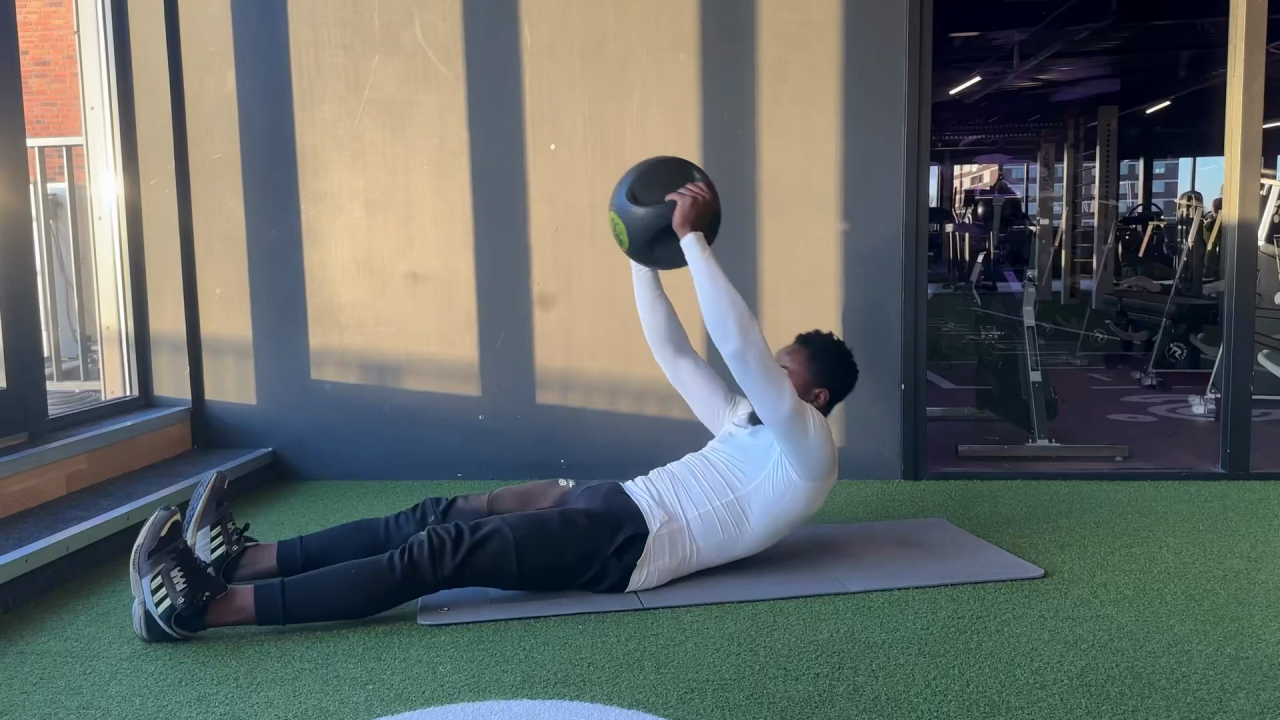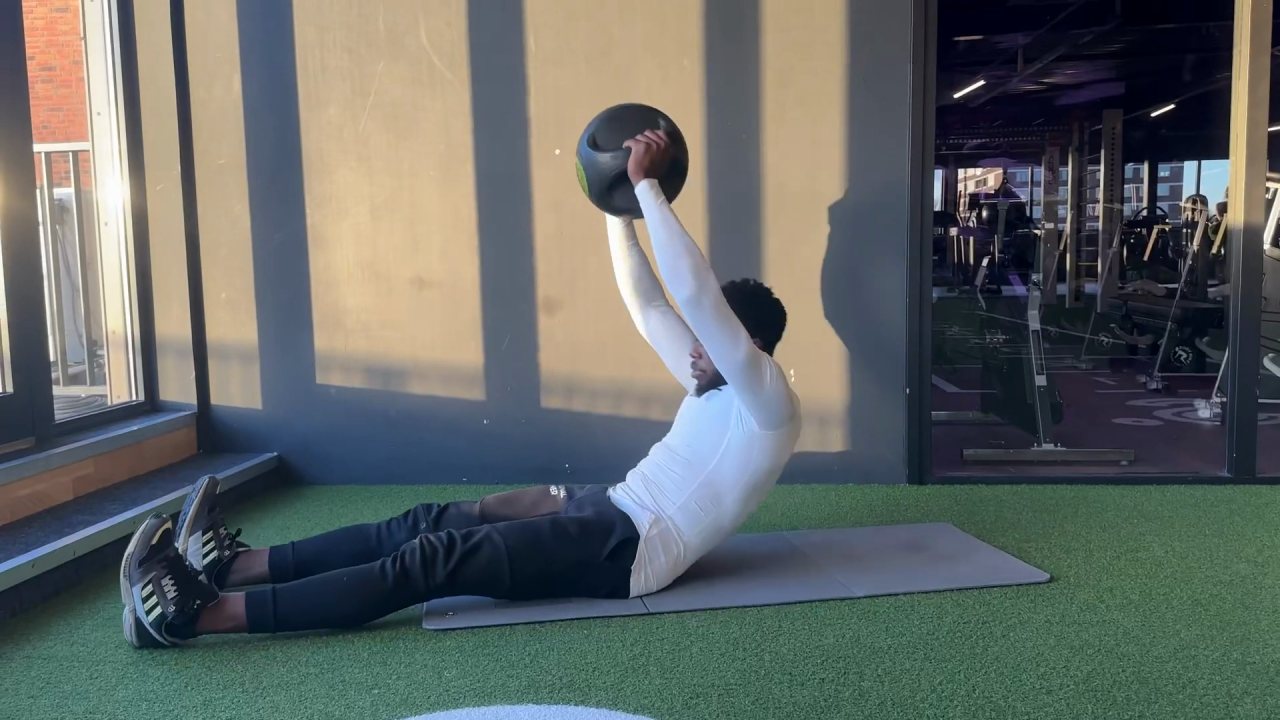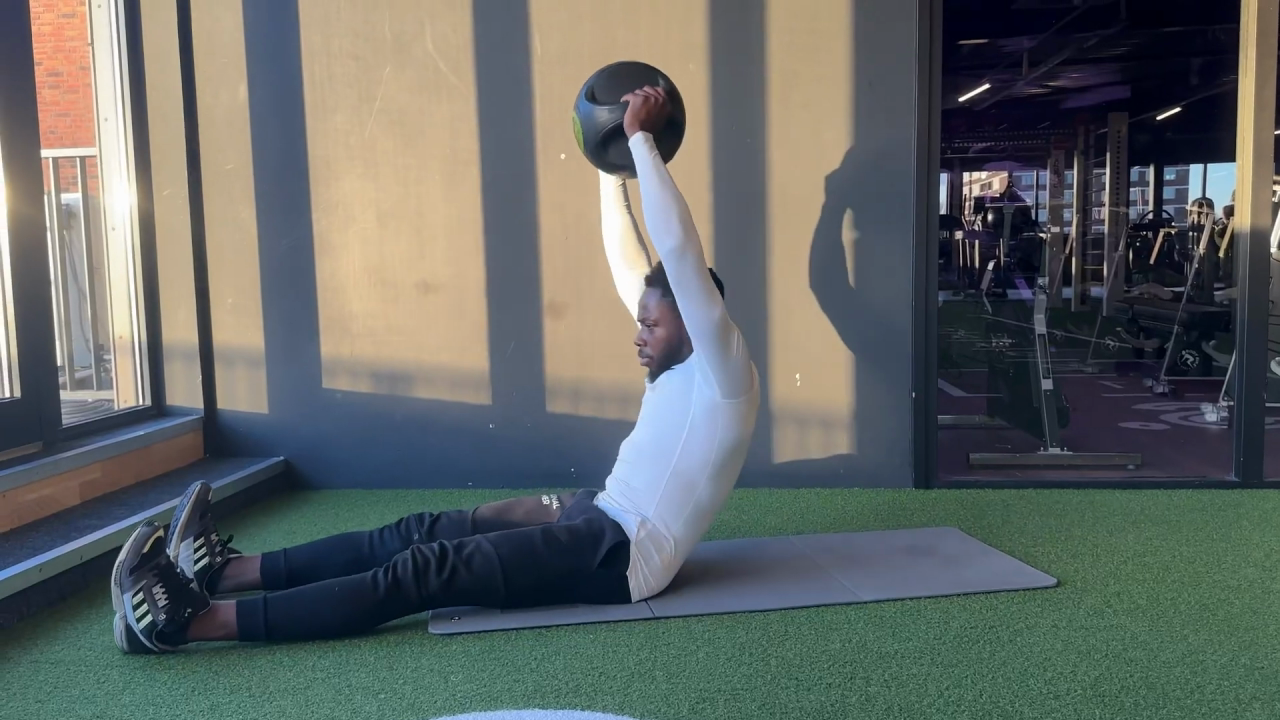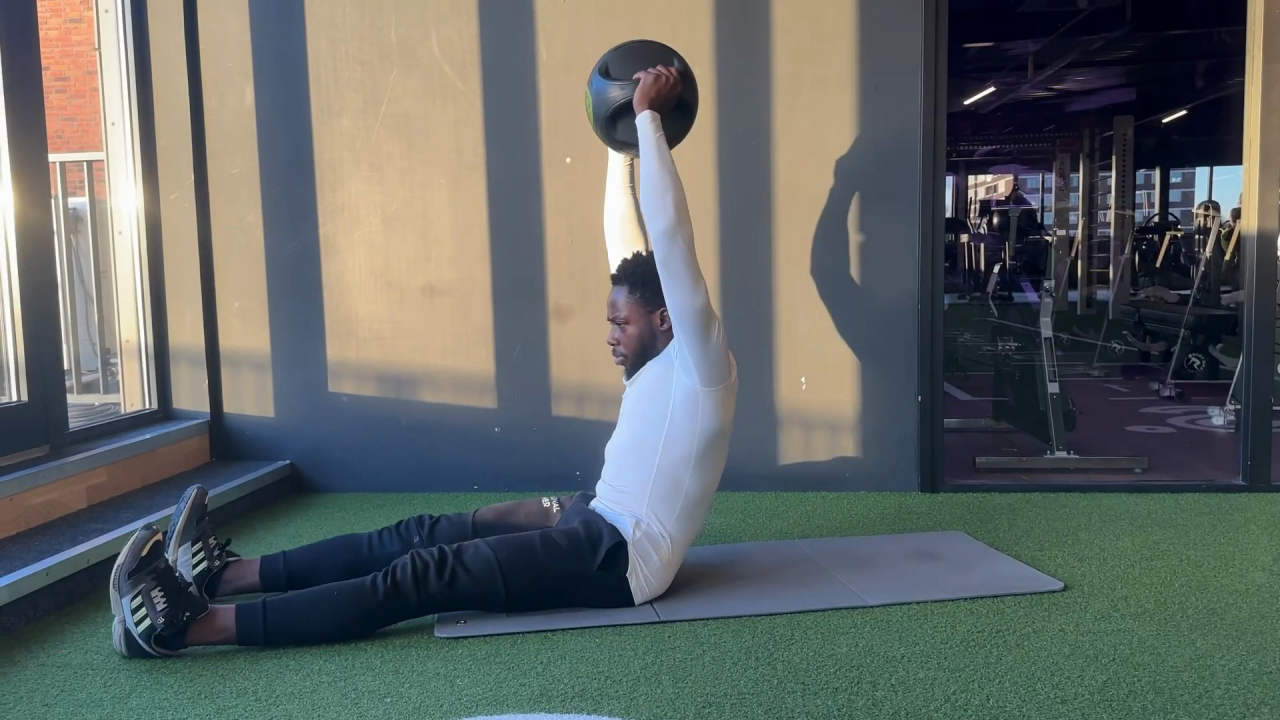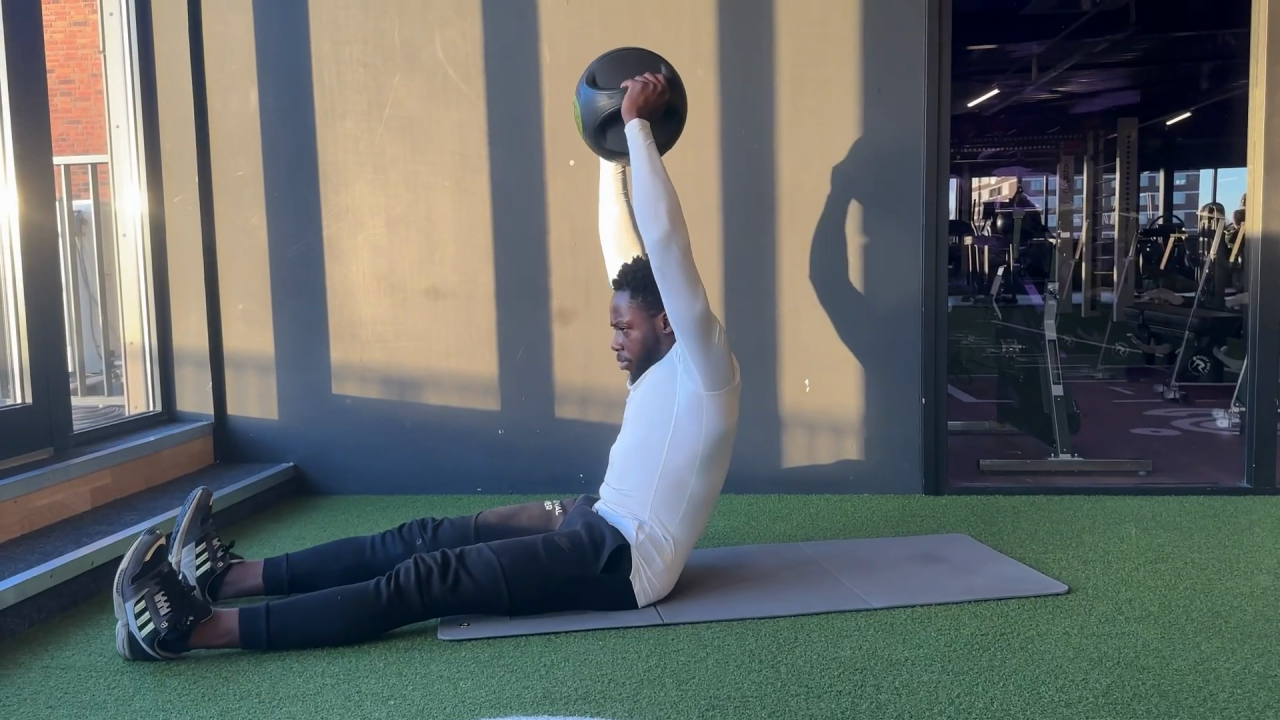
dt=0.3s
person 1, frame 1
left shoulder: (809, 450)
right shoulder: (751, 424)
left elbow: (746, 352)
right elbow: (674, 355)
left wrist: (692, 238)
right wrist: (646, 252)
left hip: (633, 540)
right hip: (616, 502)
left knee: (443, 553)
right knee: (438, 518)
left ankle: (210, 606)
right ankle: (244, 557)
person 1, frame 2
left shoulder: (769, 401)
right shoulder: (712, 383)
left elbow: (696, 295)
right elbow: (649, 305)
left wrist: (648, 185)
right wrist: (617, 204)
left hip: (624, 549)
right hip: (603, 506)
left knee: (437, 559)
right knee: (429, 524)
left ankle: (203, 611)
right ankle: (236, 562)
person 1, frame 3
left shoulder: (725, 373)
right shoulder: (682, 364)
left elbow: (682, 255)
right elbow: (630, 263)
left wrist: (641, 137)
right wrist: (611, 169)
left hip: (621, 555)
right hip: (598, 516)
left knee: (427, 571)
right knee: (422, 533)
right ankle: (227, 569)
person 1, frame 4
left shoulder: (701, 362)
right shoulder: (664, 360)
left elbow: (670, 234)
right elbow: (629, 245)
left wrist: (648, 116)
right wrist: (620, 148)
left hip: (619, 558)
right hip: (593, 519)
left knee: (424, 575)
right knee: (421, 536)
right ankle: (226, 573)
person 1, frame 5
left shoulder: (705, 364)
right shoulder: (667, 364)
left elbow: (666, 242)
right elbow: (627, 255)
left wrist: (638, 126)
right wrist: (612, 155)
left hip: (623, 561)
right hip: (598, 522)
left knee: (429, 579)
right knee: (424, 538)
right ankle: (230, 575)
